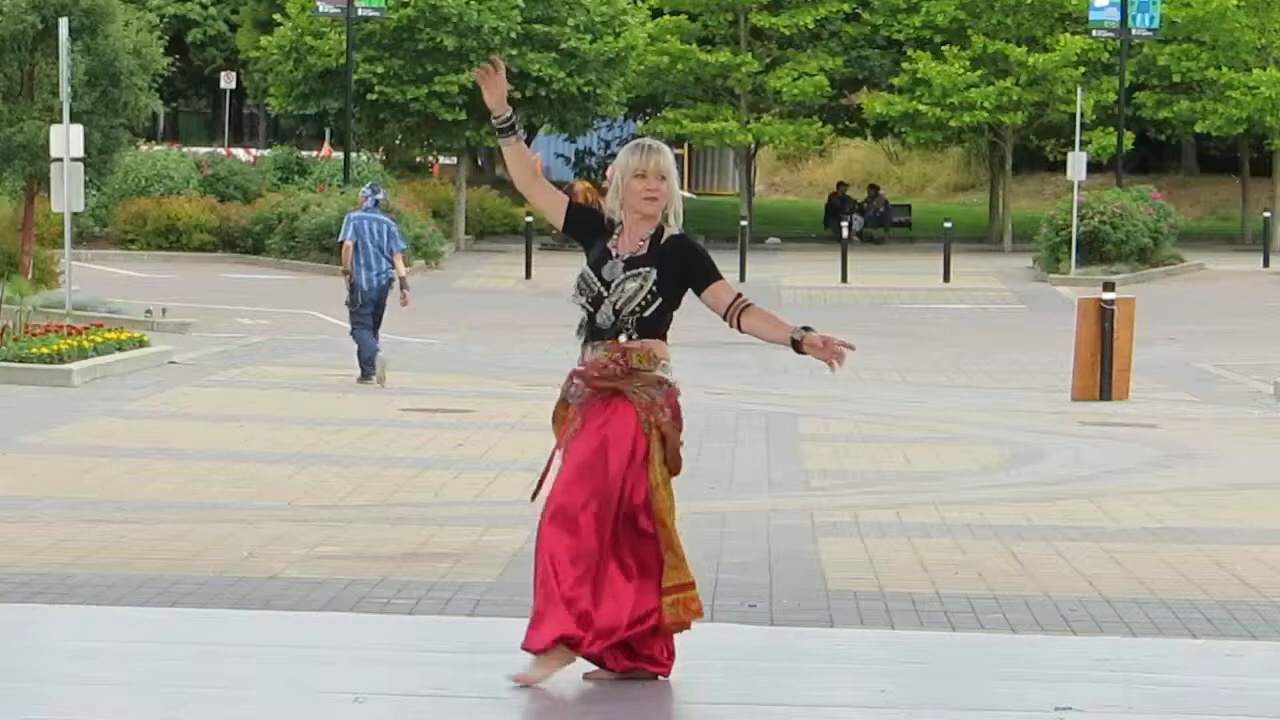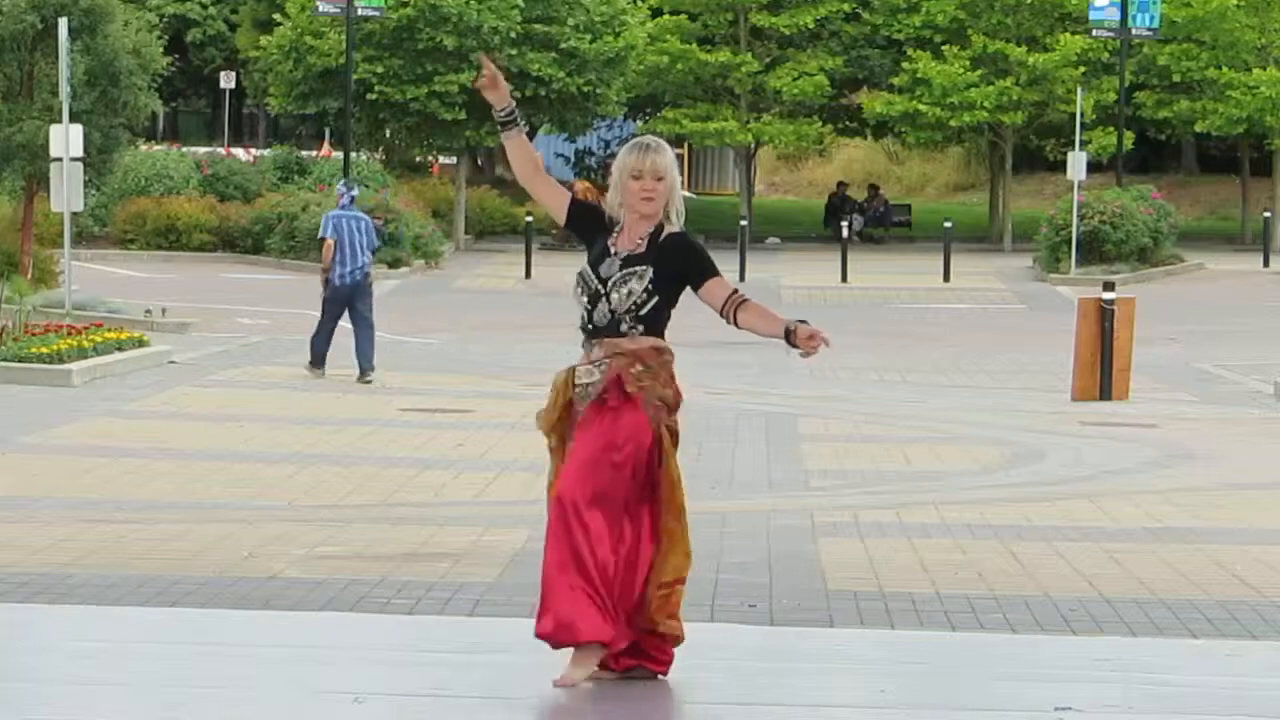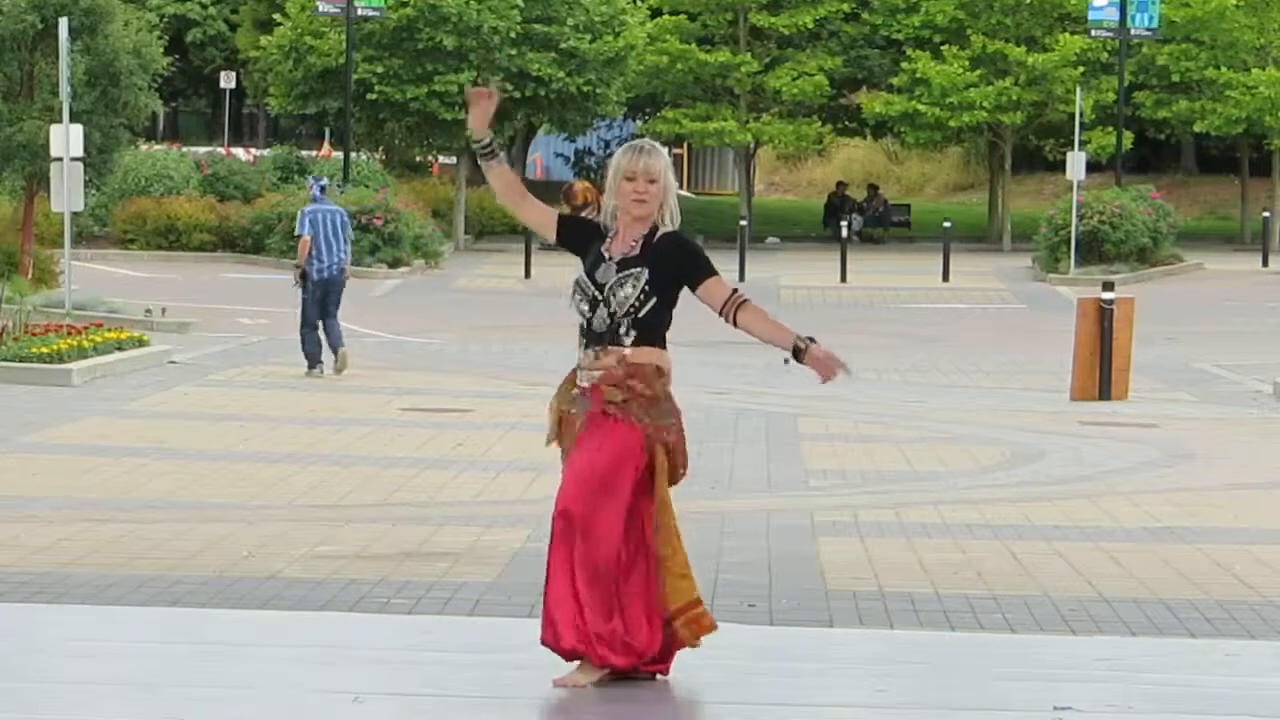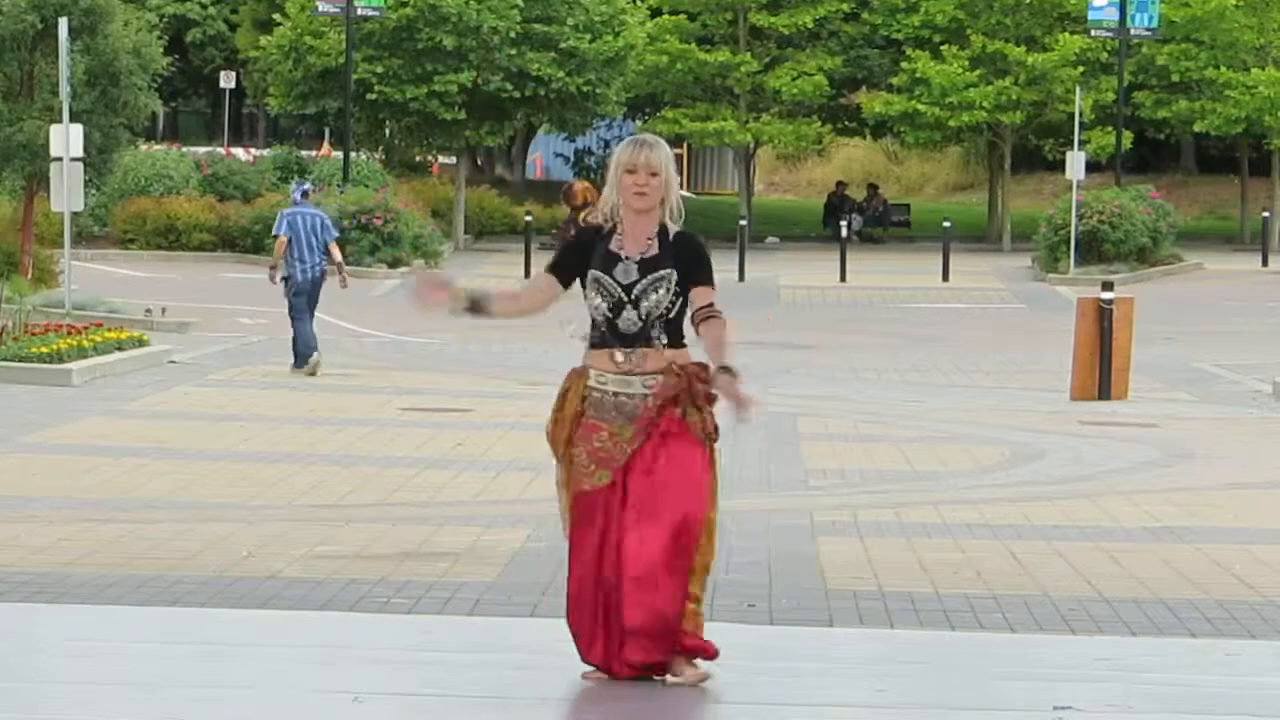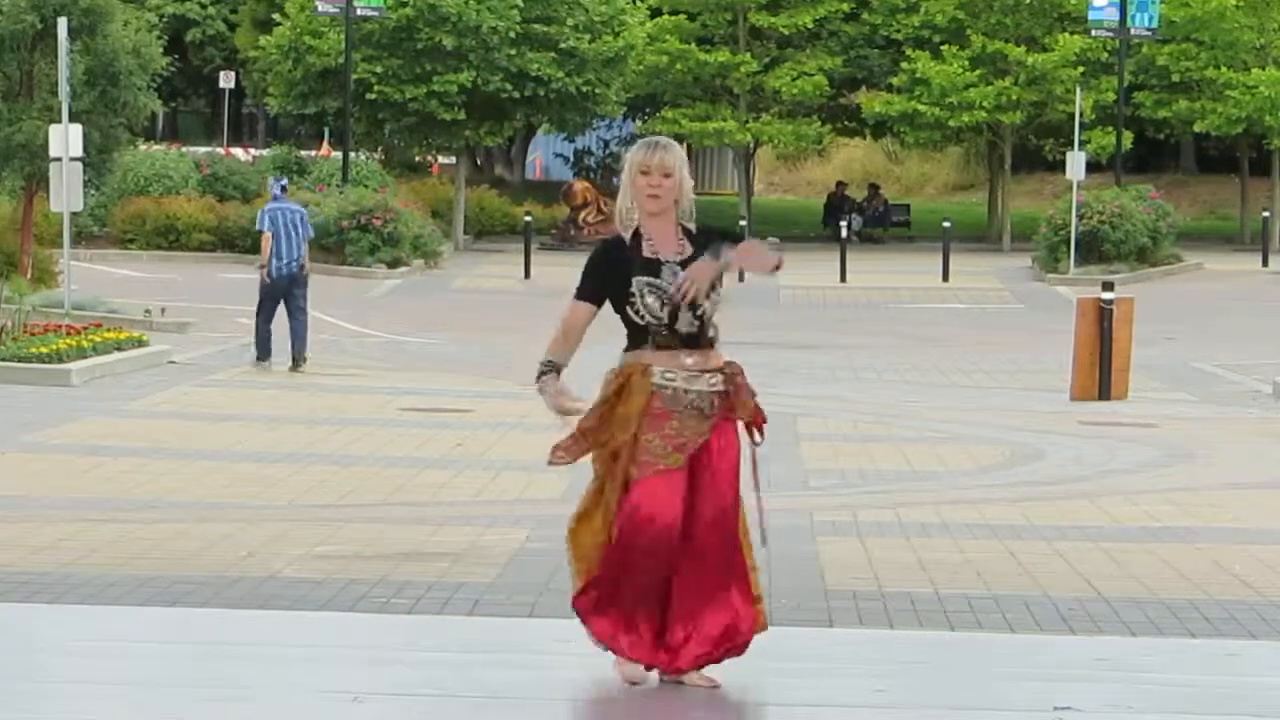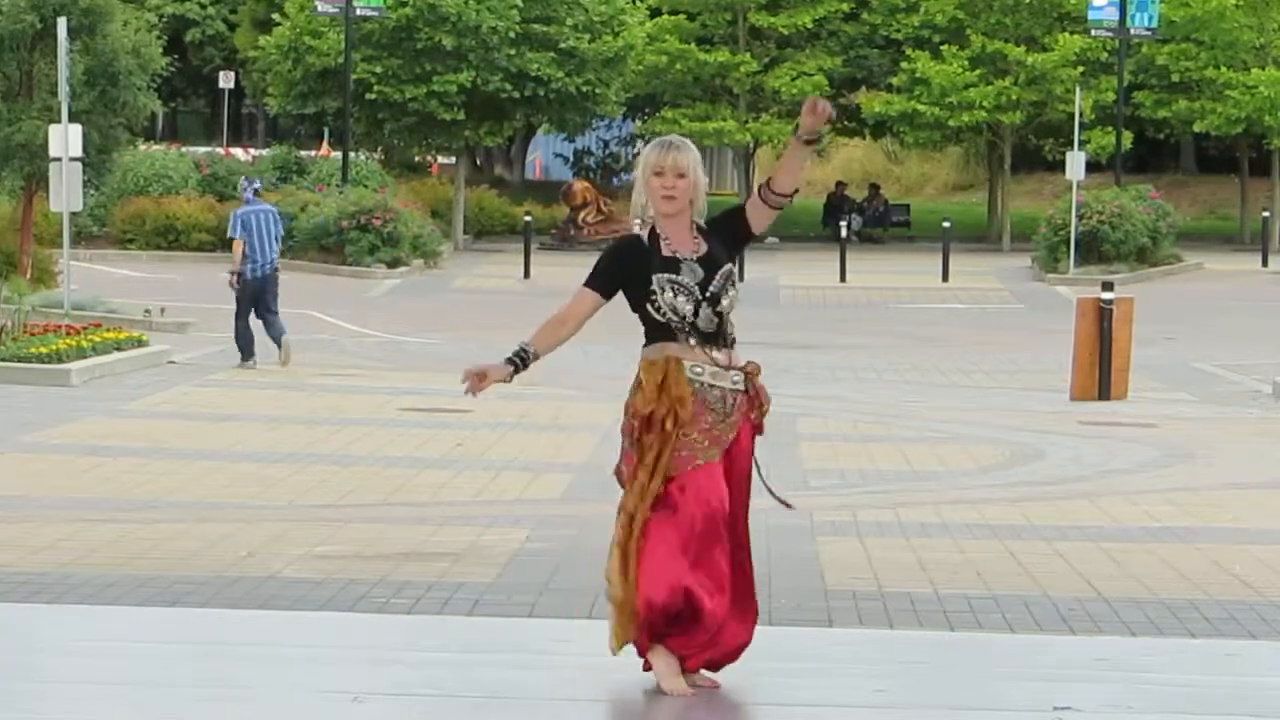
dt=0.3s
person 1, frame 1
left shoulder: (680, 251)
right shoulder: (595, 231)
left elbow: (737, 309)
right elbow: (530, 183)
left wrist: (801, 338)
right wrist: (501, 113)
left hip: (635, 394)
right hip: (593, 393)
left knee: (575, 509)
right knee: (614, 523)
left ankle: (566, 638)
right ankle: (636, 652)
person 1, frame 2
left shoulder: (678, 248)
right shoulder: (598, 229)
left elbow: (731, 303)
right elbow: (533, 177)
left wrist: (790, 329)
right wrist: (504, 108)
left hip: (634, 391)
right hip: (593, 392)
left knee: (582, 503)
right knee: (618, 518)
left ankle: (595, 636)
right ankle: (636, 651)
person 1, frame 3
left shoulder: (675, 249)
right shoulder: (590, 237)
left elbow: (734, 305)
right elbow: (517, 201)
left wrist: (801, 346)
right wrist: (482, 134)
left hip: (635, 401)
right hip: (591, 400)
left knee: (591, 516)
right knee: (614, 525)
left ankle: (603, 648)
right ankle: (635, 652)
person 1, frame 4
left shoulder: (687, 248)
right shoulder: (590, 242)
left elbow: (708, 316)
right elbow: (530, 299)
left wrist: (723, 371)
right wrist: (465, 299)
left hip: (669, 403)
right hip: (599, 403)
left knee: (665, 525)
right knee: (601, 529)
left ankle: (675, 649)
right ankle: (614, 650)
person 1, frame 5
left shoulder: (707, 241)
right shoulder: (613, 253)
left elbow: (770, 258)
right elbow: (571, 327)
left wrist: (720, 259)
right wrist: (549, 378)
left hip: (710, 403)
right hip: (647, 400)
left knee: (709, 528)
right knee: (650, 516)
left ankle: (686, 650)
right ankle: (629, 635)
person 1, frame 6
left shoulder: (721, 235)
right shoulder: (628, 251)
left elbow: (777, 193)
right elbow: (571, 315)
left wrist: (806, 136)
right wrist: (511, 364)
left hip: (729, 400)
right hip: (670, 395)
left knee: (720, 530)
right knee: (688, 511)
left ankle: (691, 651)
right ankle: (661, 639)
person 2, frame 1
left shoulder: (353, 218)
right shoulder: (388, 223)
left elbow: (347, 245)
right elbow: (397, 256)
left wrist: (346, 271)
right wrist: (404, 285)
left hip: (362, 282)
right hip: (383, 282)
left knee: (360, 328)
right knee: (372, 328)
left ankle: (376, 356)
right ankle: (368, 372)
person 2, frame 2
left shoulder: (332, 216)
right shoulder: (365, 219)
left elbow: (329, 243)
left wrist: (325, 269)
left hip: (338, 279)
right hip: (361, 279)
left knee: (327, 322)
right knee: (363, 324)
left ankle: (316, 364)
right ankle: (366, 370)
person 2, frame 3
left shoulder: (307, 212)
right shoulder: (340, 212)
left elbow: (305, 240)
right elbow: (347, 243)
left wrist: (299, 266)
right wrist: (346, 270)
left hip: (315, 272)
right hip: (337, 273)
left knee: (309, 320)
right knee: (330, 316)
left ankle: (315, 365)
right ankle: (339, 348)
person 2, frame 4
left shoulder: (286, 214)
right shoulder: (320, 215)
left elbow: (281, 241)
right elbow: (332, 245)
left wrist: (273, 267)
right wrist: (341, 271)
left hip: (297, 274)
right hip: (317, 273)
left knee: (299, 318)
right knee: (307, 316)
left ankle: (312, 354)
right ankle: (300, 361)
person 2, frame 5
left shoulder: (268, 210)
right shoulder: (300, 211)
left elbow: (267, 237)
left wrist: (263, 265)
right wrist: (305, 268)
left hip: (275, 270)
right hip: (297, 270)
left knee: (265, 314)
right knee: (298, 315)
left ankle: (263, 358)
right ankle: (298, 360)
person 2, frame 6
left shoulder: (240, 214)
right shoulder: (271, 211)
left elbow: (238, 244)
left wrist: (233, 272)
left hip: (248, 272)
right hip: (269, 271)
left knee: (243, 315)
right knee: (270, 314)
left ankle: (248, 358)
right ankle: (282, 339)
